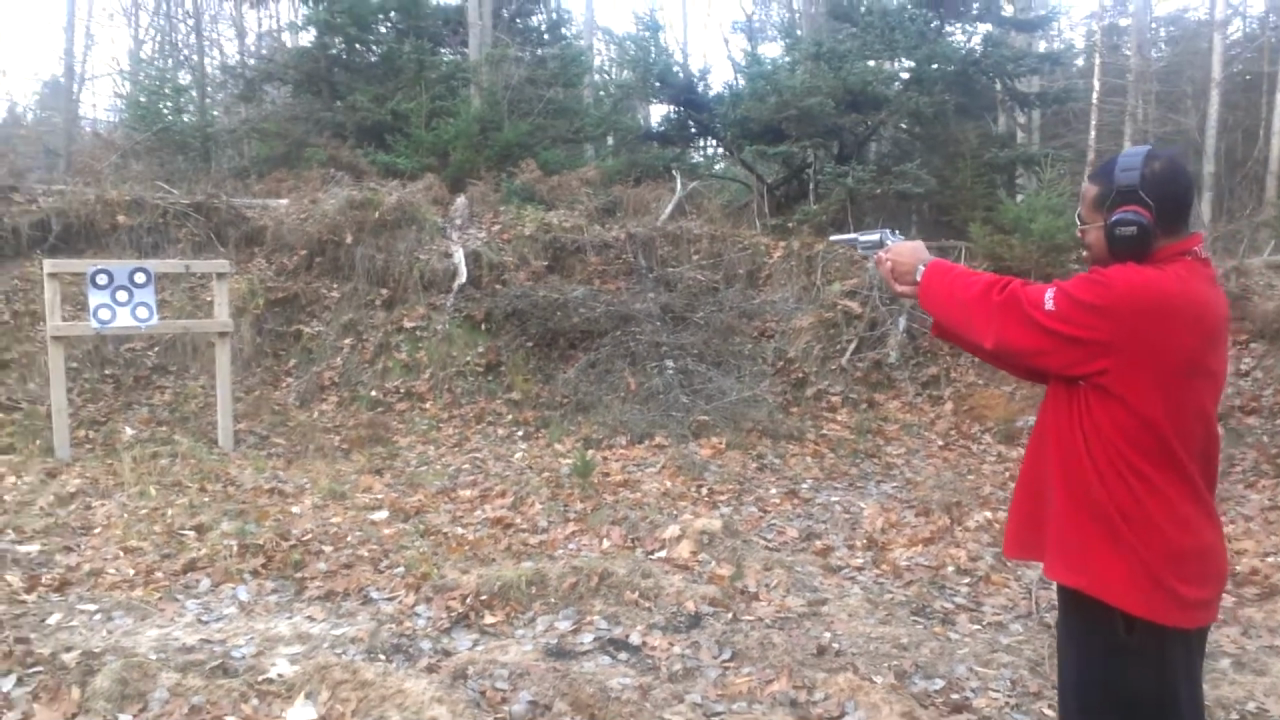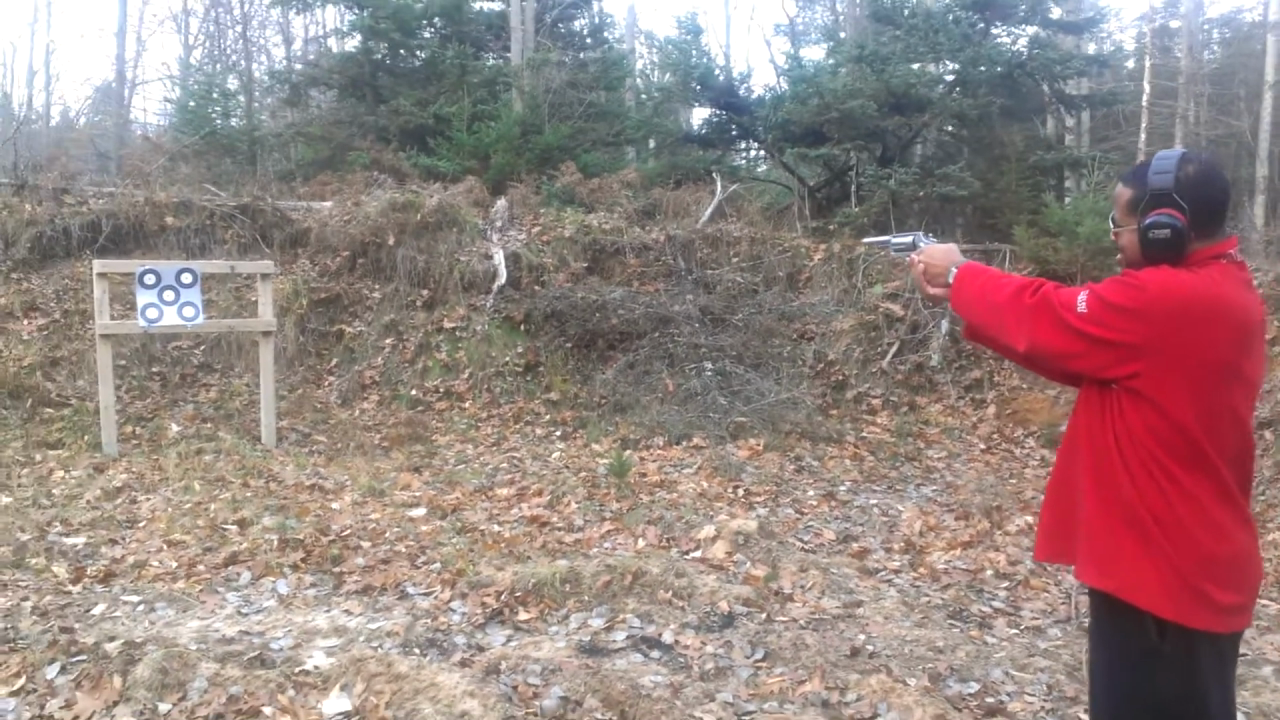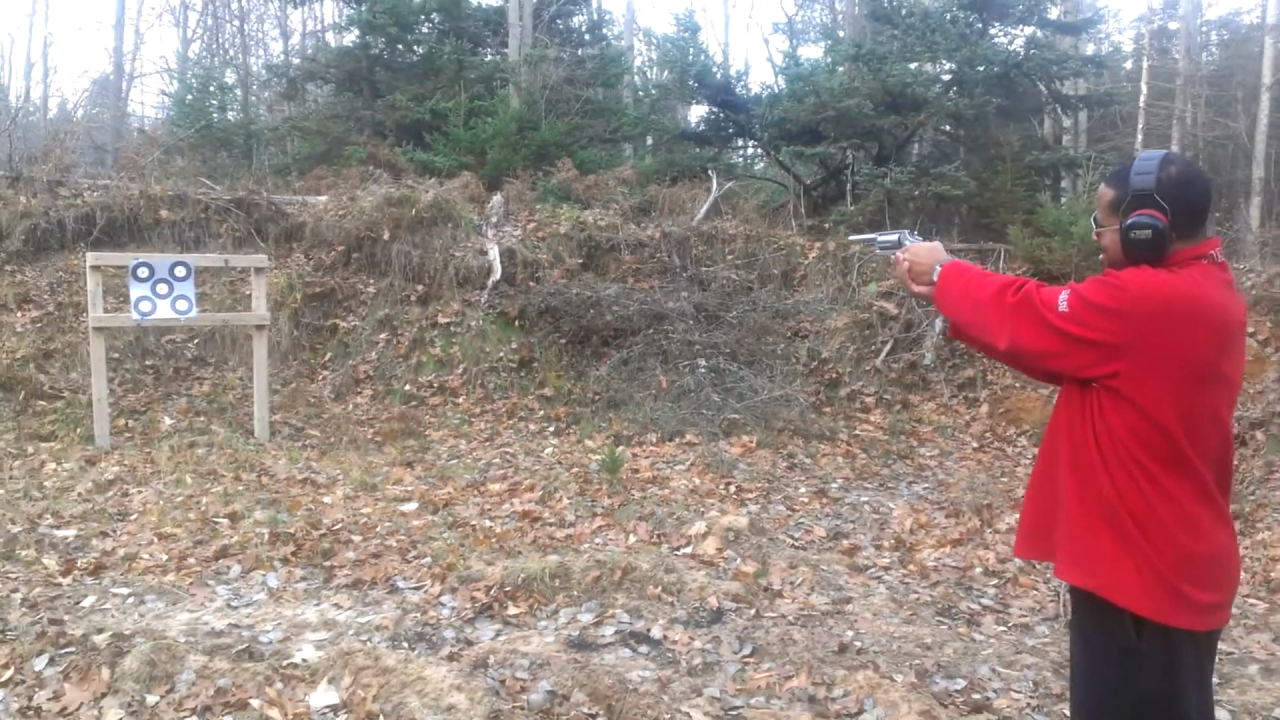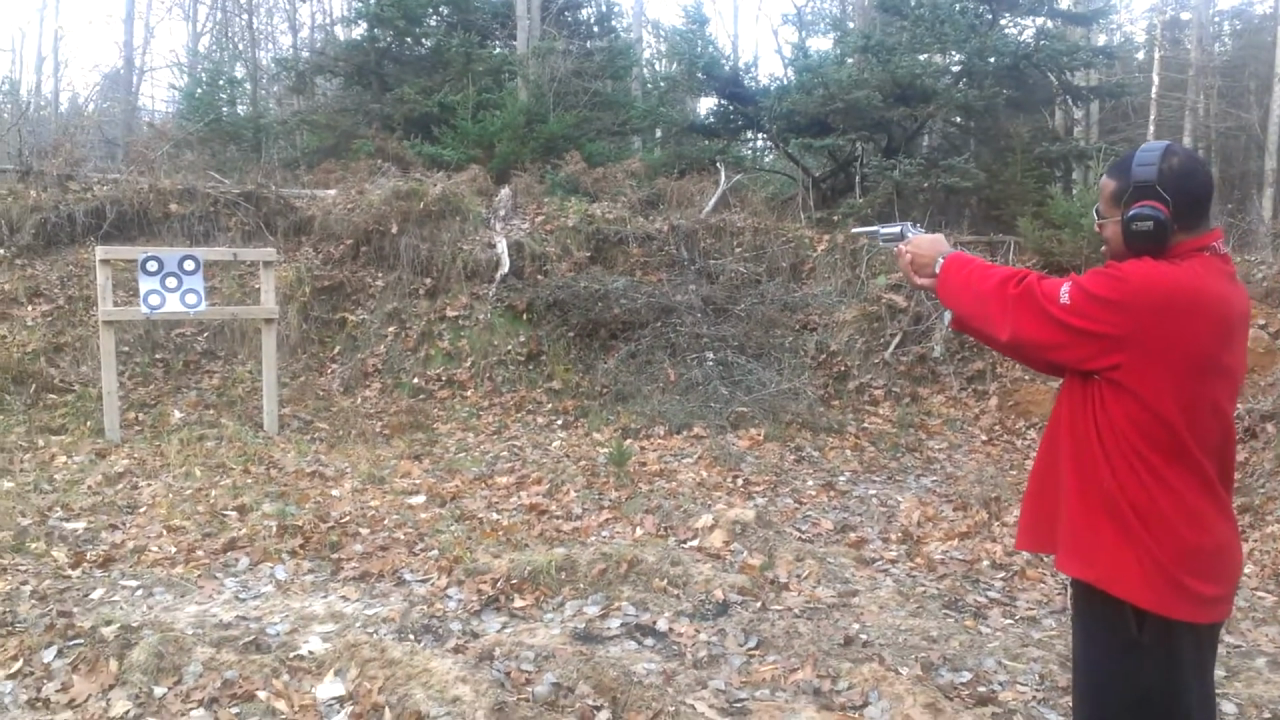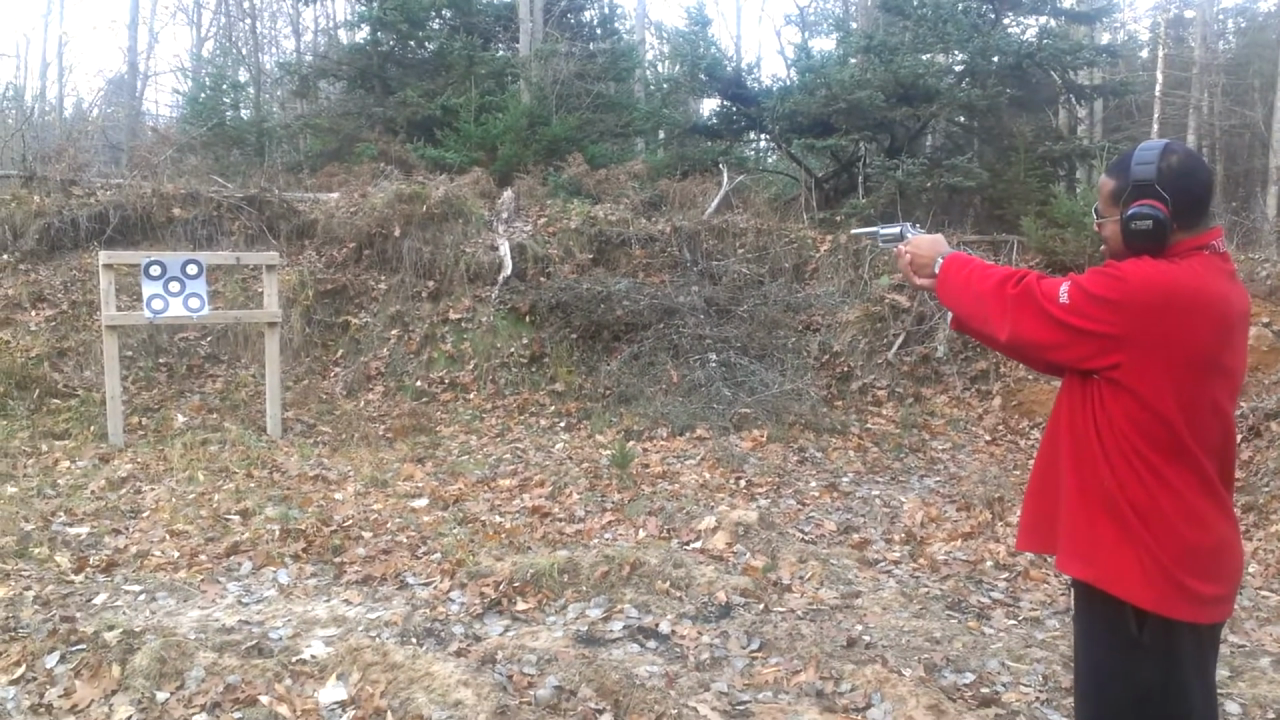
dt=0.2s
person 1, frame 1
left shoulder: (1132, 299)
right shoulder: (1183, 286)
left elbow: (1015, 316)
right elbow: (1042, 333)
left wrist: (926, 272)
right wrist: (934, 290)
left hip: (1133, 570)
right hip: (1156, 558)
person 1, frame 2
left shoulder: (1164, 303)
right shoulder: (1223, 290)
left elbow: (1049, 318)
right elbow: (1077, 338)
left wrist: (957, 275)
right wrist: (968, 292)
left hip: (1167, 573)
right hip: (1194, 565)
person 1, frame 3
left shoulder: (1146, 303)
right shoulder: (1205, 290)
left elbow: (1030, 317)
right elbow: (1059, 336)
left wrist: (942, 273)
right wrist: (951, 292)
left hip: (1146, 571)
right hip: (1171, 564)
person 1, frame 4
left shoulder: (1148, 292)
right shoulder: (1206, 280)
left elbow: (1030, 309)
right elbow: (1061, 328)
left wrist: (945, 264)
right wrist: (954, 283)
left hip: (1147, 563)
right hip: (1174, 554)
person 1, frame 5
left shoulder: (1146, 292)
right shoulder: (1207, 279)
left elbow: (1030, 309)
right elbow: (1060, 326)
left wrist: (944, 265)
right wrist: (954, 282)
left hip: (1148, 564)
right hip: (1177, 556)
